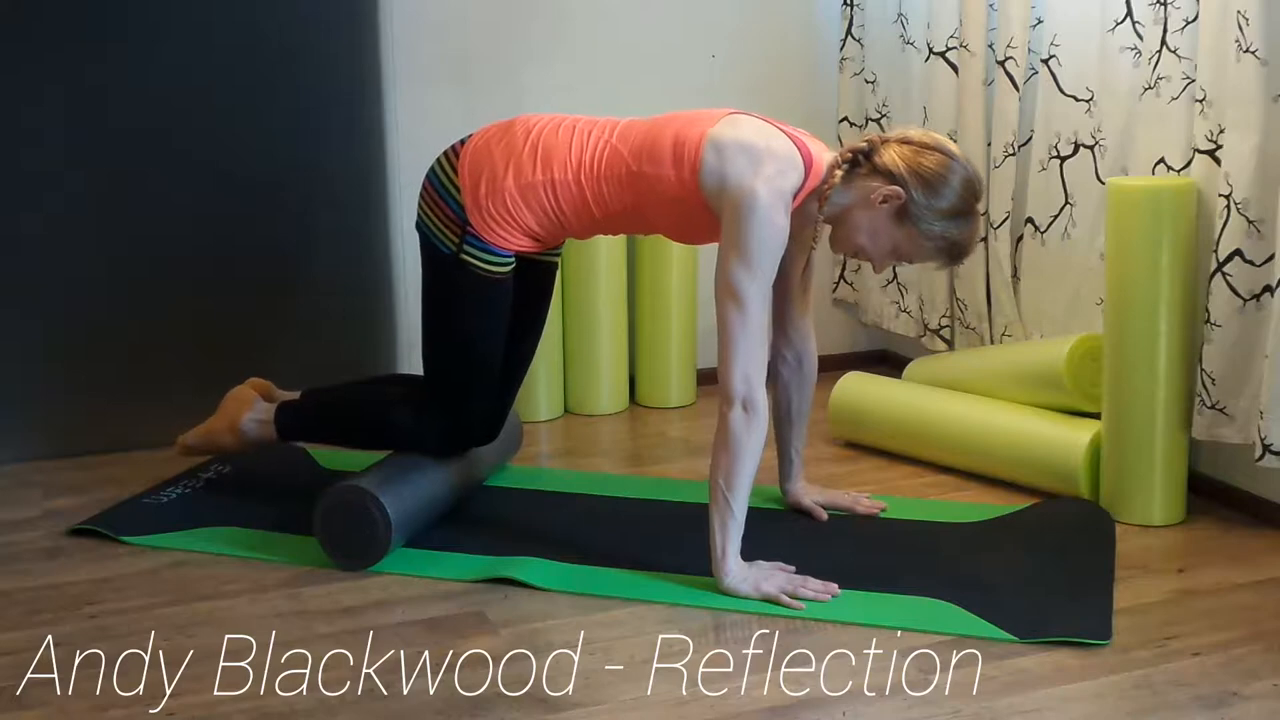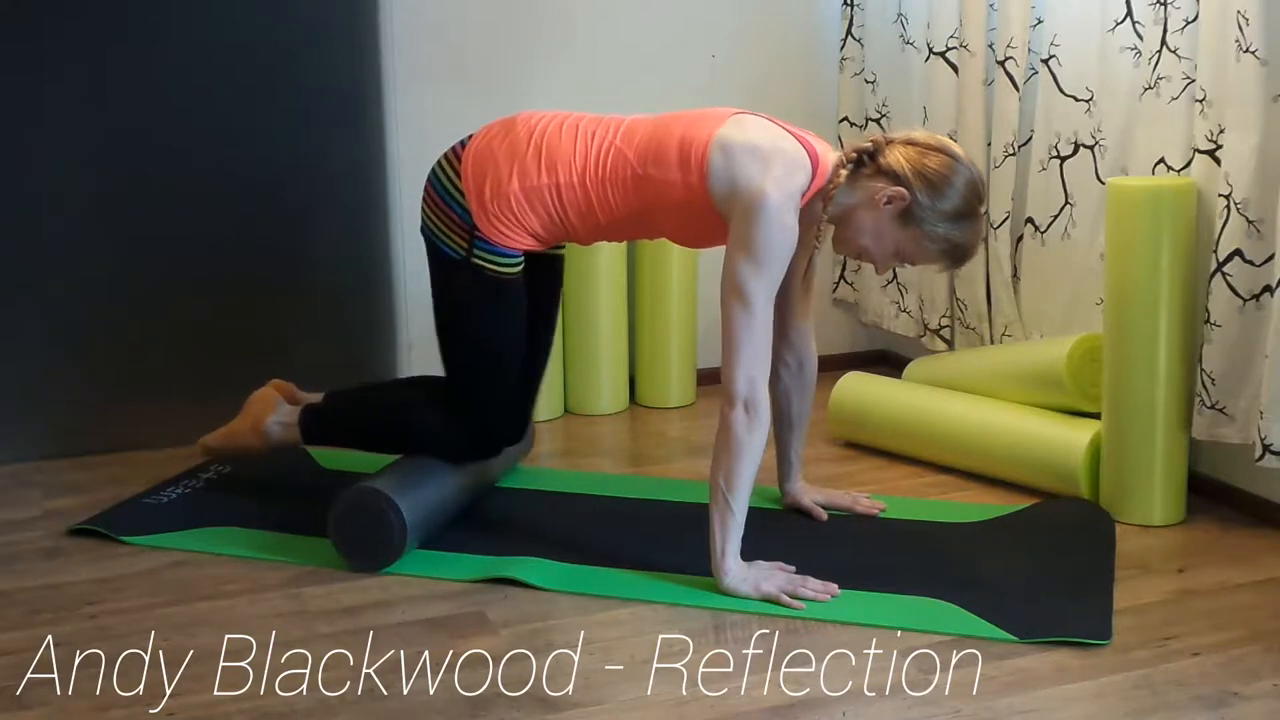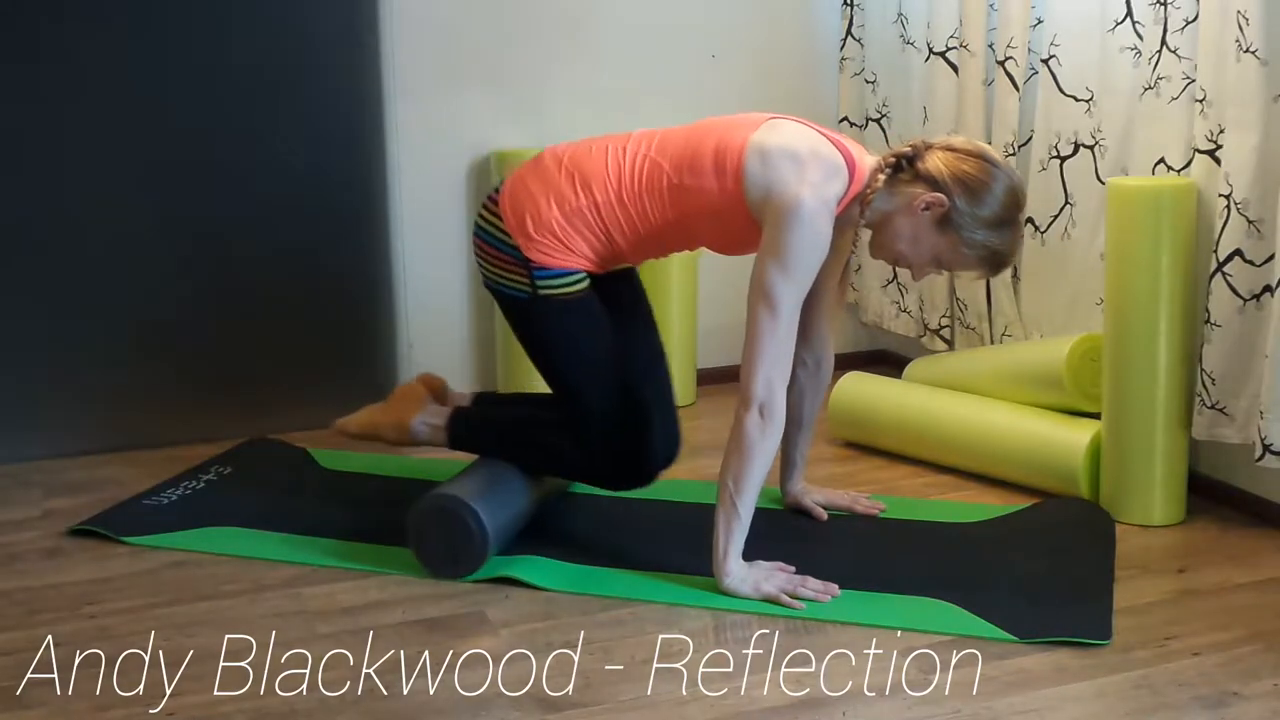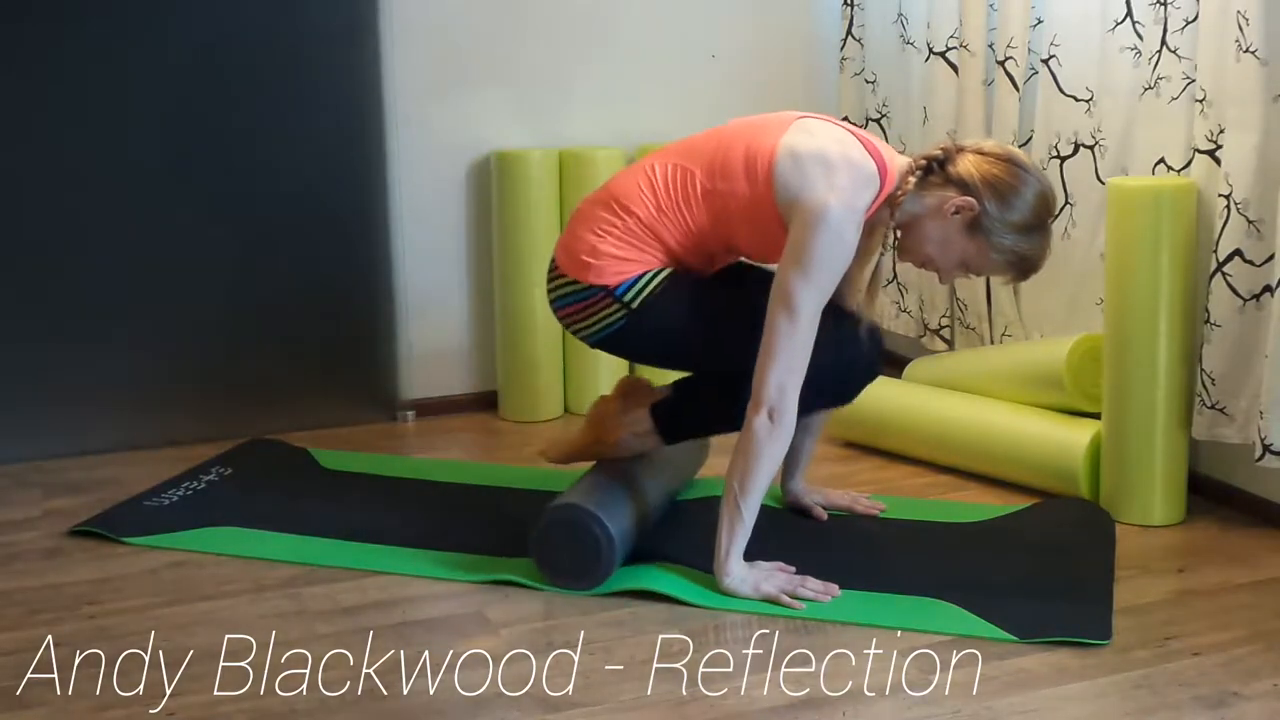
dt=0.7s
person 1, frame 1
left shoulder: (810, 184)
right shoulder: (768, 191)
left elbow: (792, 344)
right elbow: (743, 391)
left wrist: (793, 479)
right wrist: (727, 563)
left hip: (522, 206)
right hip: (479, 198)
left knee: (477, 419)
right knee: (454, 420)
left ankle: (279, 401)
right ankle: (262, 417)
person 1, frame 2
left shoulder: (814, 187)
right shoulder: (775, 194)
left elbow: (794, 347)
right elbow: (744, 396)
left wrist: (793, 480)
right wrist: (729, 564)
left hip: (523, 197)
right hip: (483, 200)
left knee: (499, 415)
right knee: (481, 429)
left ankle: (303, 404)
right ankle: (285, 422)
person 1, frame 3
left shoulder: (850, 190)
right shoulder: (810, 200)
left elbow: (813, 353)
right elbow: (761, 397)
left wrist: (794, 481)
right wrist: (730, 563)
left hip: (582, 227)
right hip: (536, 233)
left knee: (650, 443)
right knee: (626, 456)
left ankle: (451, 406)
right ankle: (431, 421)
person 1, frame 4
left shoulder: (881, 181)
right shoulder: (838, 201)
left elbow: (810, 363)
right elbow: (773, 398)
left wrist: (794, 481)
right wrist: (731, 565)
left hip: (656, 257)
right hip: (605, 275)
left knee: (847, 352)
right knee: (849, 356)
left ankle: (650, 410)
right ankle: (637, 422)
